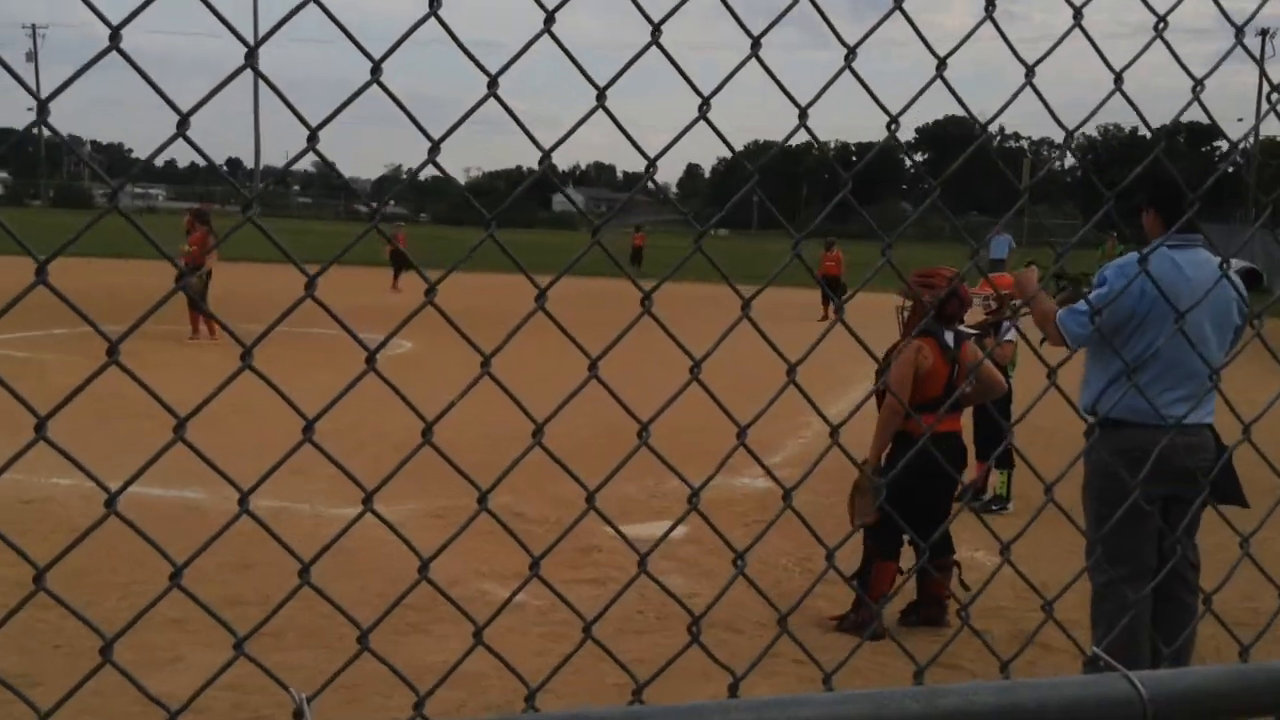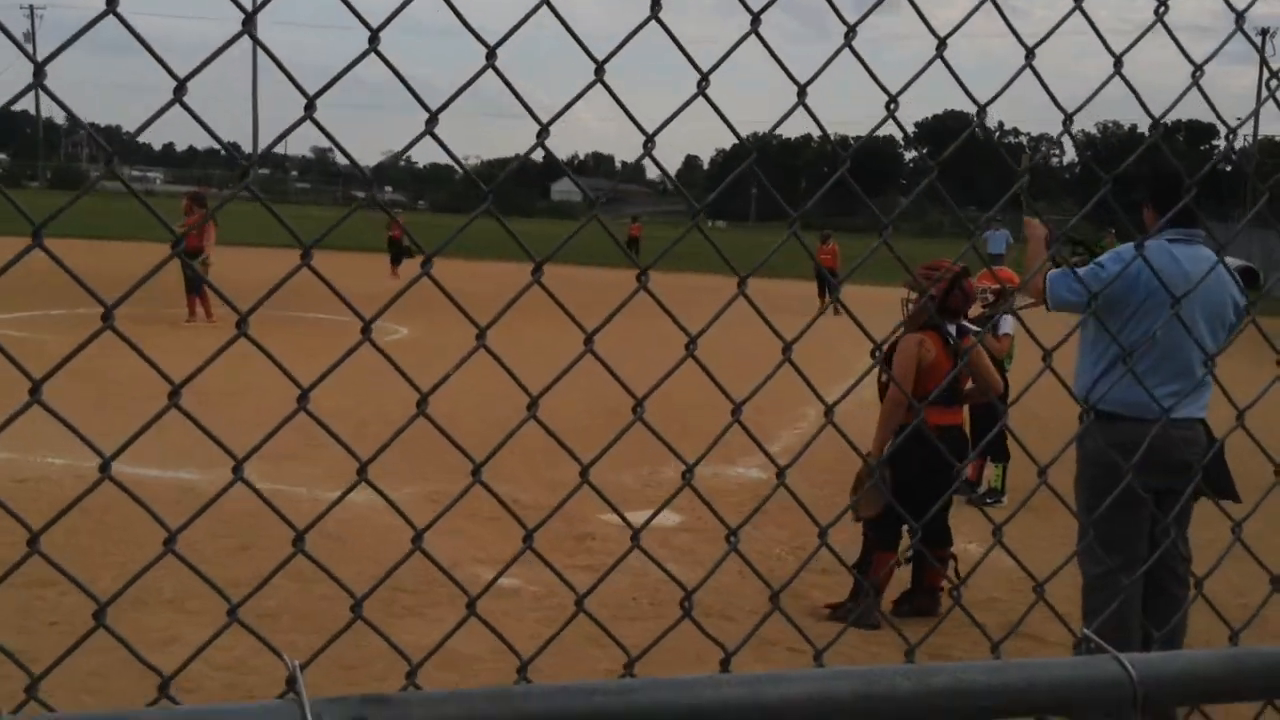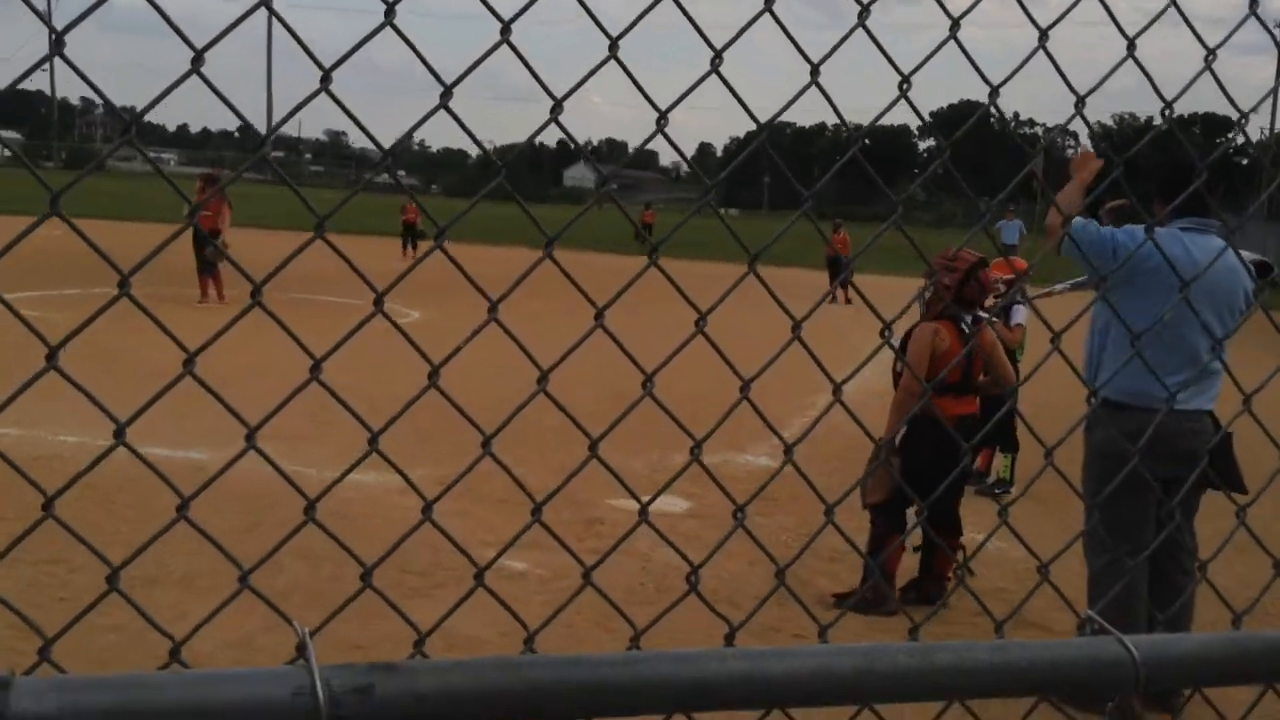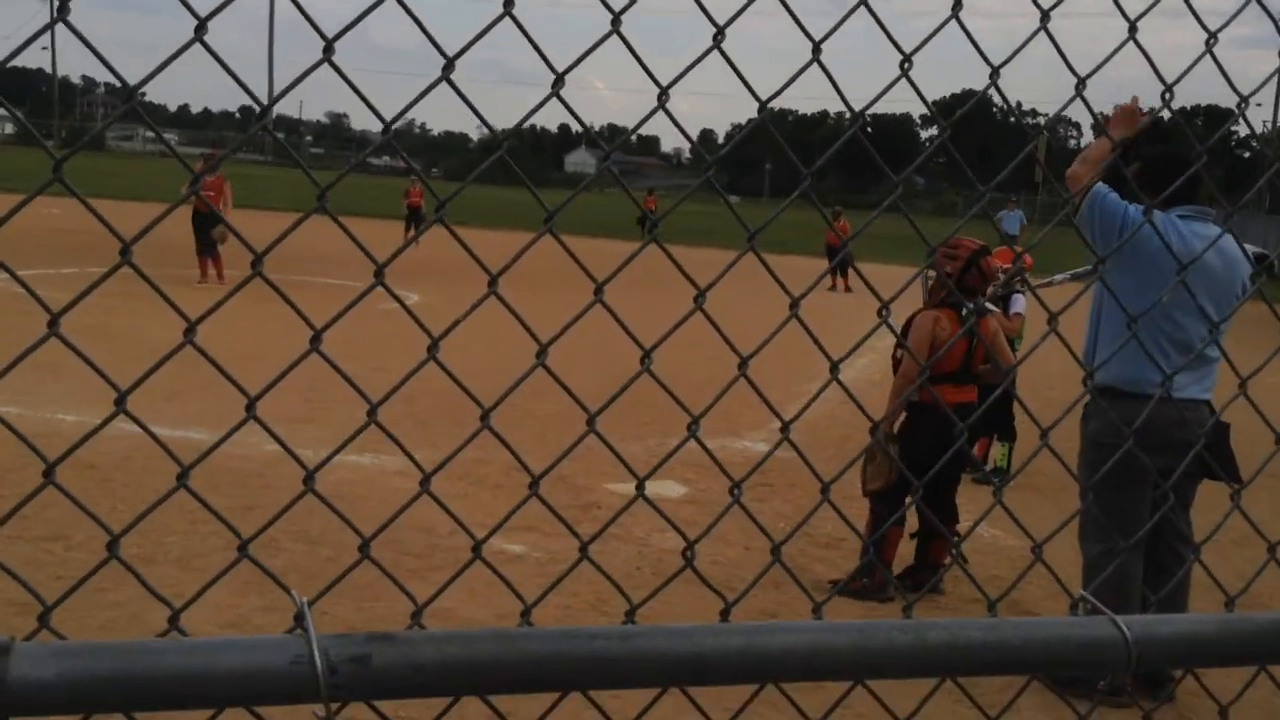
dt=0.2s
person 1, frame 1
left shoulder: (1131, 271)
right shoulder: (1228, 282)
left elbow: (1065, 332)
right elbow: (1216, 353)
left wrist: (1031, 291)
left hip: (1127, 442)
right hip: (1195, 444)
left knee: (1121, 575)
right knee: (1178, 572)
person 1, frame 2
left shoulder: (1130, 262)
right shoulder: (1225, 278)
left elbow: (1044, 288)
left wrist: (1037, 240)
left hip: (1120, 434)
right hip: (1187, 437)
left knee: (1112, 566)
right knee: (1169, 563)
person 1, frame 3
left shoulder: (1139, 248)
right shoulder: (1237, 267)
left elbow: (1057, 226)
left wrist: (1082, 176)
left hip: (1128, 423)
right hip: (1194, 427)
left knee: (1119, 554)
right knee: (1174, 553)
person 1, frame 4
left shoulder: (1136, 232)
right shoulder: (1234, 255)
left elbow: (1079, 179)
left wrist: (1117, 134)
left hip: (1125, 411)
right hip: (1191, 416)
left knee: (1113, 541)
right knee: (1171, 542)
left ankle: (1106, 670)
right ankle: (1155, 668)
person 2, frame 1
left shoulder: (912, 349)
right shoulder: (963, 347)
left elbow: (894, 408)
right elbow: (996, 386)
left wrist: (873, 458)
left hip: (914, 450)
right hip: (950, 448)
left knee: (883, 529)
right knee: (933, 528)
left ankle: (867, 614)
right ankle: (933, 605)
person 2, frame 2
left shoulder: (915, 342)
right shoulder: (967, 342)
left elbow: (896, 400)
right elbow: (993, 387)
left wrist: (876, 450)
left hip: (917, 442)
right hip: (952, 441)
left knee: (884, 519)
right knee: (933, 520)
left ankle: (864, 603)
right ankle: (926, 595)
person 2, frame 3
left shoulder: (929, 331)
right shoulder: (983, 333)
left elbow: (909, 389)
right elbow: (1006, 380)
left wrist: (888, 437)
left hip: (929, 430)
right hip: (964, 430)
left knee: (889, 505)
right knee: (943, 508)
left ankle: (877, 589)
right ankle: (932, 584)
person 2, frame 4
left shoulder: (931, 319)
right shoulder: (986, 322)
left elbow: (908, 375)
right elbow: (1006, 366)
left wrist: (885, 423)
left hip: (929, 417)
right hip: (964, 417)
left knee: (888, 492)
right knee: (941, 495)
left ankle: (874, 576)
right ankle: (928, 571)
person 3, frame 1
left shoulder: (1008, 325)
right shoulder: (987, 325)
left elbow: (1003, 358)
left wrist: (985, 337)
left hip: (998, 391)
left knee: (999, 441)
right knee: (982, 440)
left ankle: (1002, 497)
right ankle: (978, 487)
person 3, frame 2
left shoulder: (1005, 318)
right shoulder: (985, 318)
left elbow: (1001, 351)
left wrist: (982, 330)
right wrist: (967, 327)
left knee: (995, 435)
right knee: (978, 433)
left ankle: (997, 490)
right ankle: (974, 480)
person 3, frame 3
left shoulder: (1017, 308)
right shoulder: (997, 308)
left elbow: (1014, 341)
left wrist: (993, 320)
left knee: (1005, 426)
right knee: (986, 423)
left ankle: (1005, 480)
right ankle: (983, 470)
person 3, frame 4
left shoulder: (1016, 298)
right shoulder: (996, 296)
left elbow: (1013, 330)
left wrist: (992, 309)
right wrist: (982, 305)
left knee: (1002, 415)
right knee: (983, 411)
left ankle: (1002, 468)
right ankle: (980, 458)
